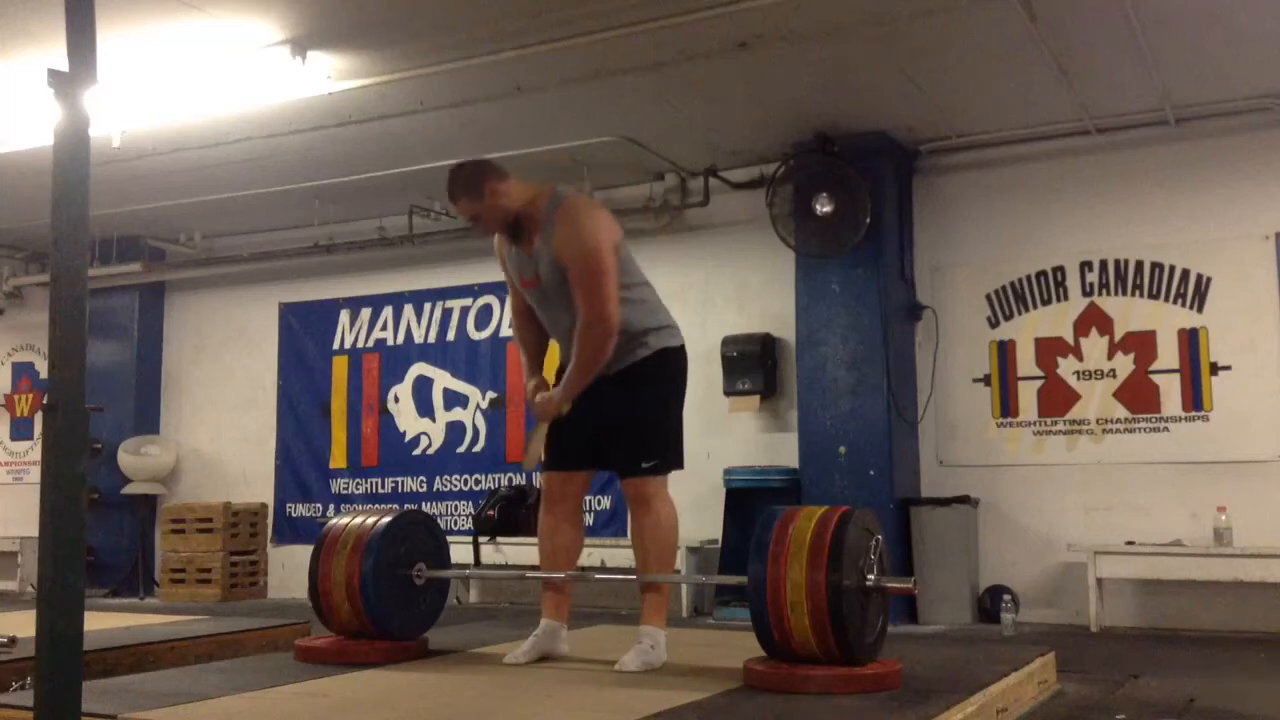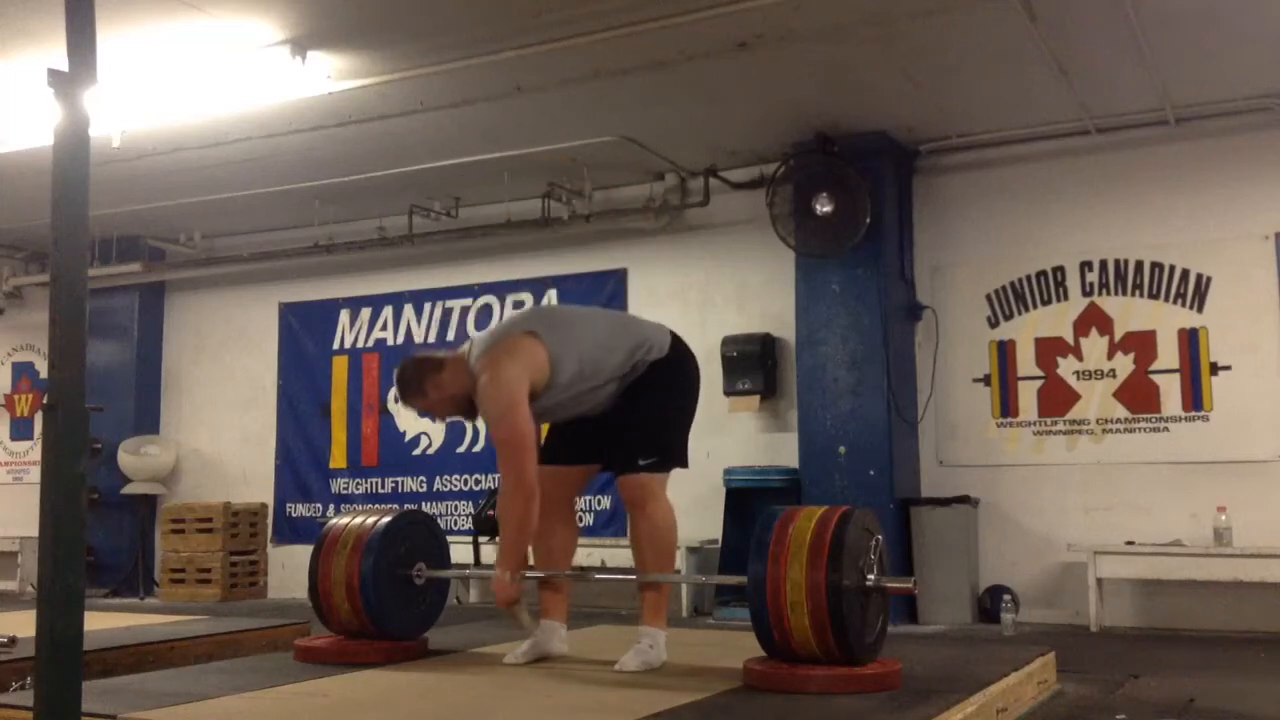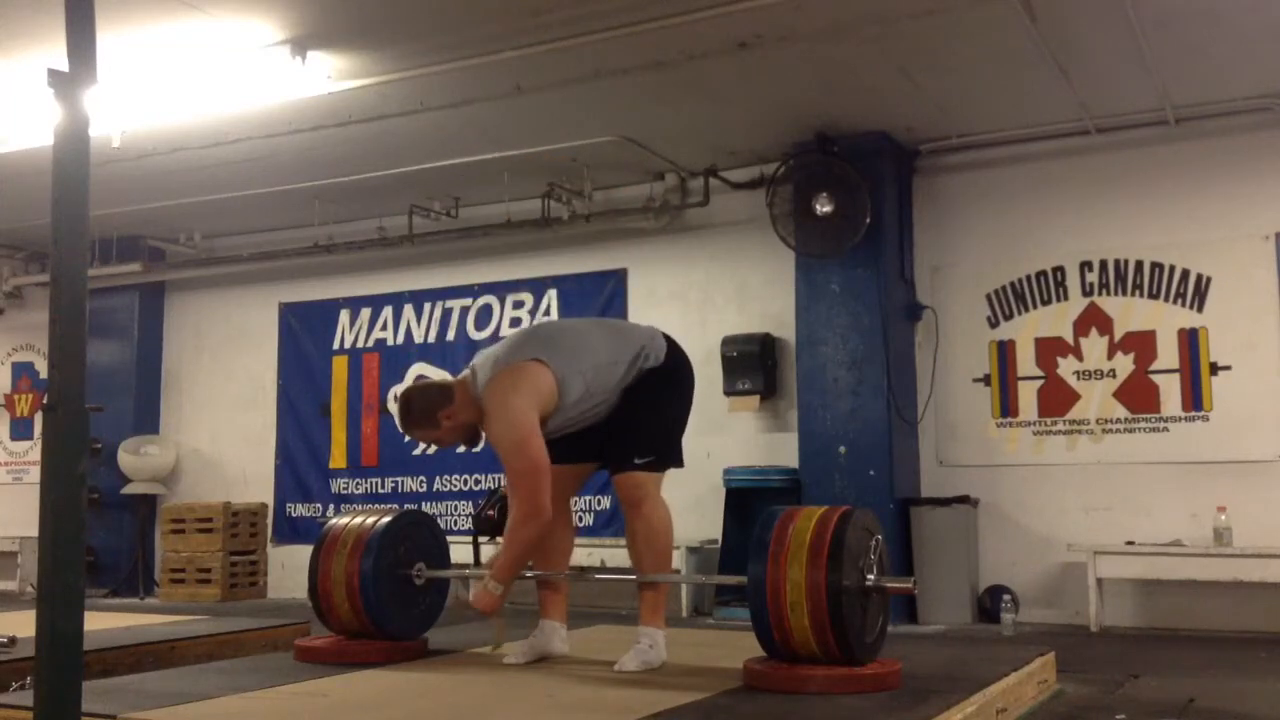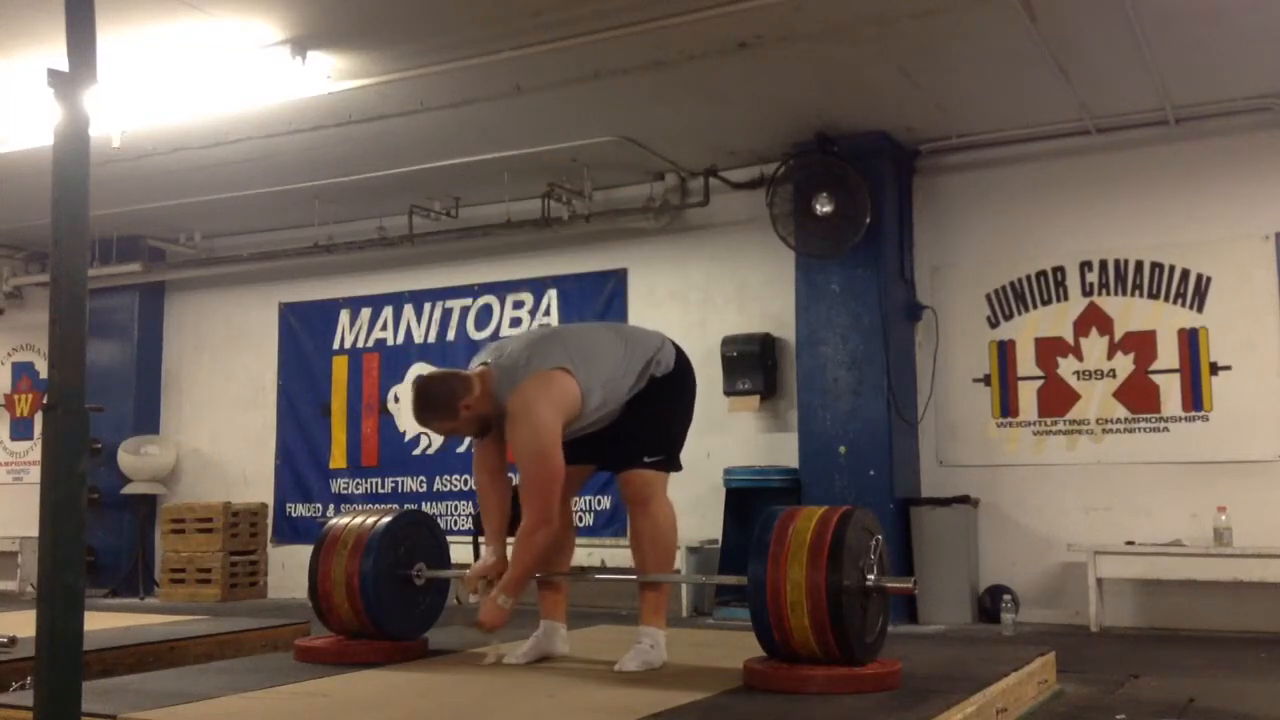
dt=0.7s
person 1, frame 1
left shoulder: (575, 222)
right shoulder: (509, 240)
left elbow: (603, 323)
right elbow: (526, 316)
left wrist: (564, 394)
right wrist: (535, 376)
left hip: (649, 361)
right hip: (591, 369)
left knee: (644, 488)
right knee: (558, 492)
left ankle: (653, 634)
right ankle: (552, 628)
person 1, frame 2
left shoulder: (496, 378)
right shoulder: (482, 366)
left elbow: (519, 486)
left wrist: (507, 571)
right wrist: (514, 551)
left hip: (657, 368)
right hip: (604, 389)
left knee: (639, 490)
right knee: (551, 491)
left ankle: (652, 635)
right ankle: (551, 629)
person 1, frame 3
left shoulder: (505, 405)
right shoulder: (476, 382)
left elbow: (533, 511)
left wrist: (496, 584)
right wrist: (512, 550)
left hip: (653, 371)
right hip: (600, 388)
left knee: (635, 490)
right knee: (548, 490)
left ankle: (651, 635)
right ankle: (551, 629)
person 1, frame 4
left shoulder: (530, 407)
right shoulder: (479, 381)
left elbow: (542, 519)
right elbow: (490, 473)
left wrist: (504, 597)
right wrist: (494, 551)
left hip: (658, 377)
right hip: (603, 391)
left knee: (641, 488)
right knee: (547, 492)
left ankle: (652, 635)
right ankle: (552, 630)
